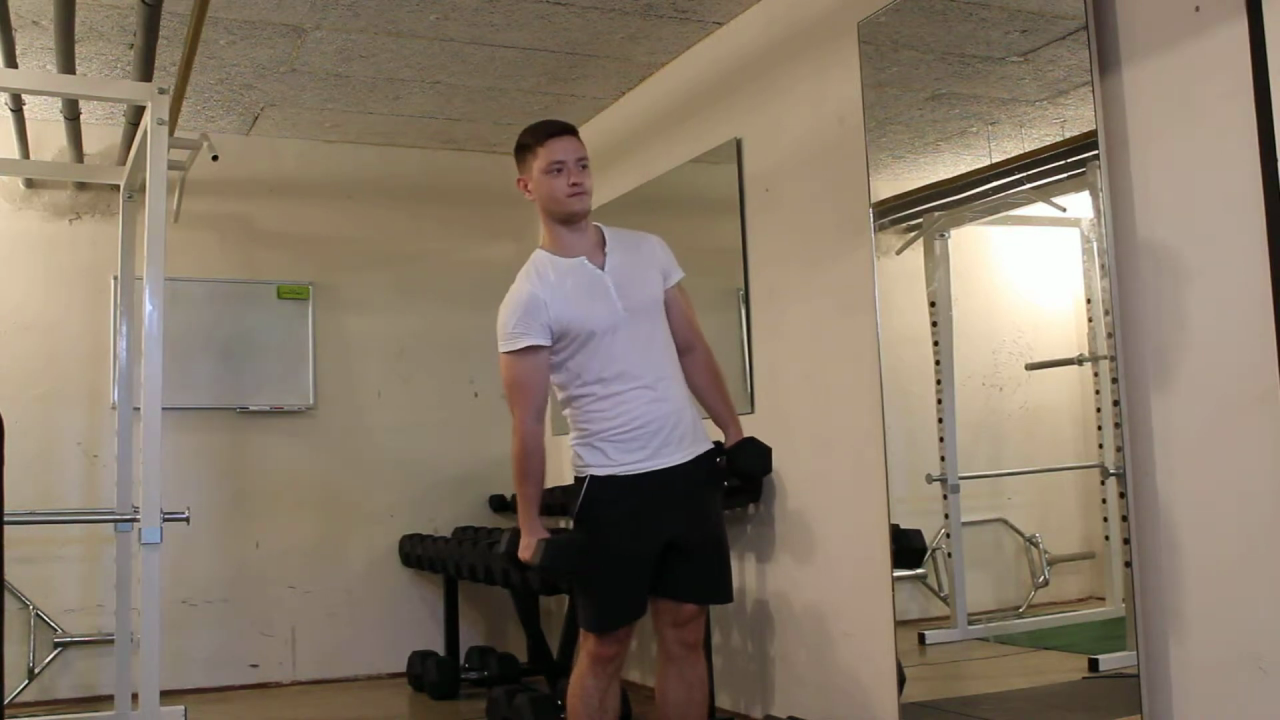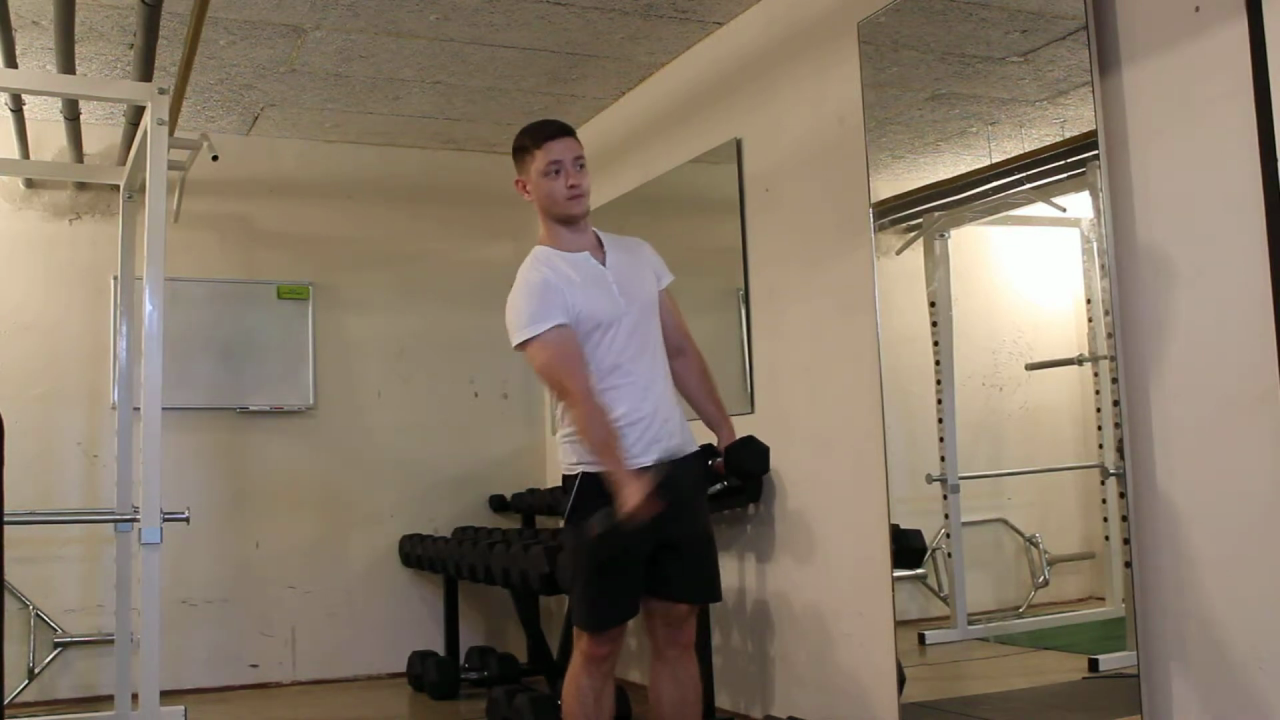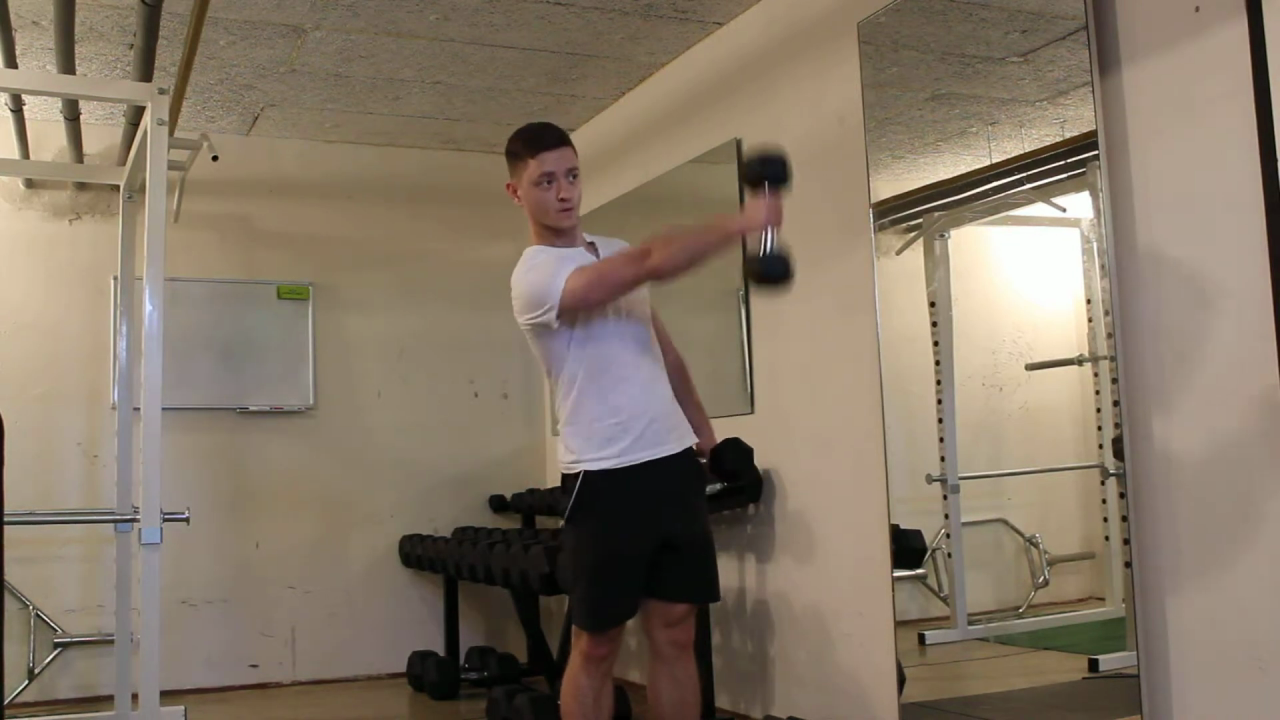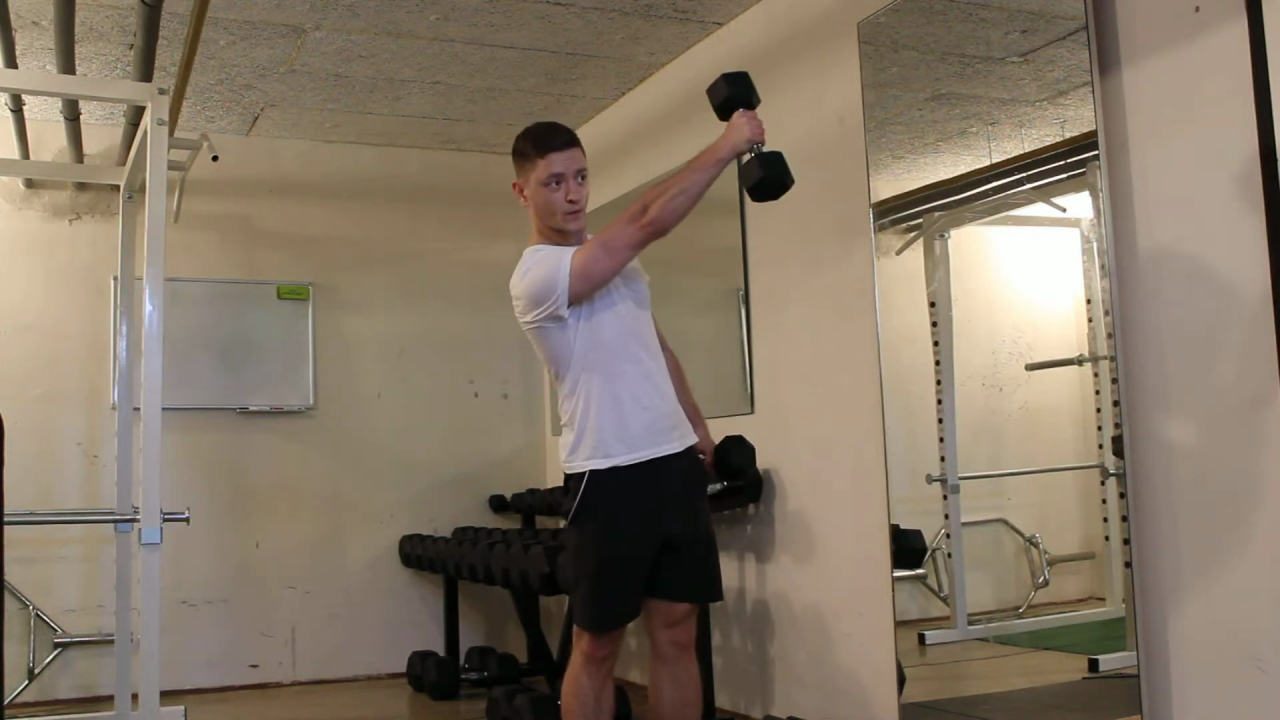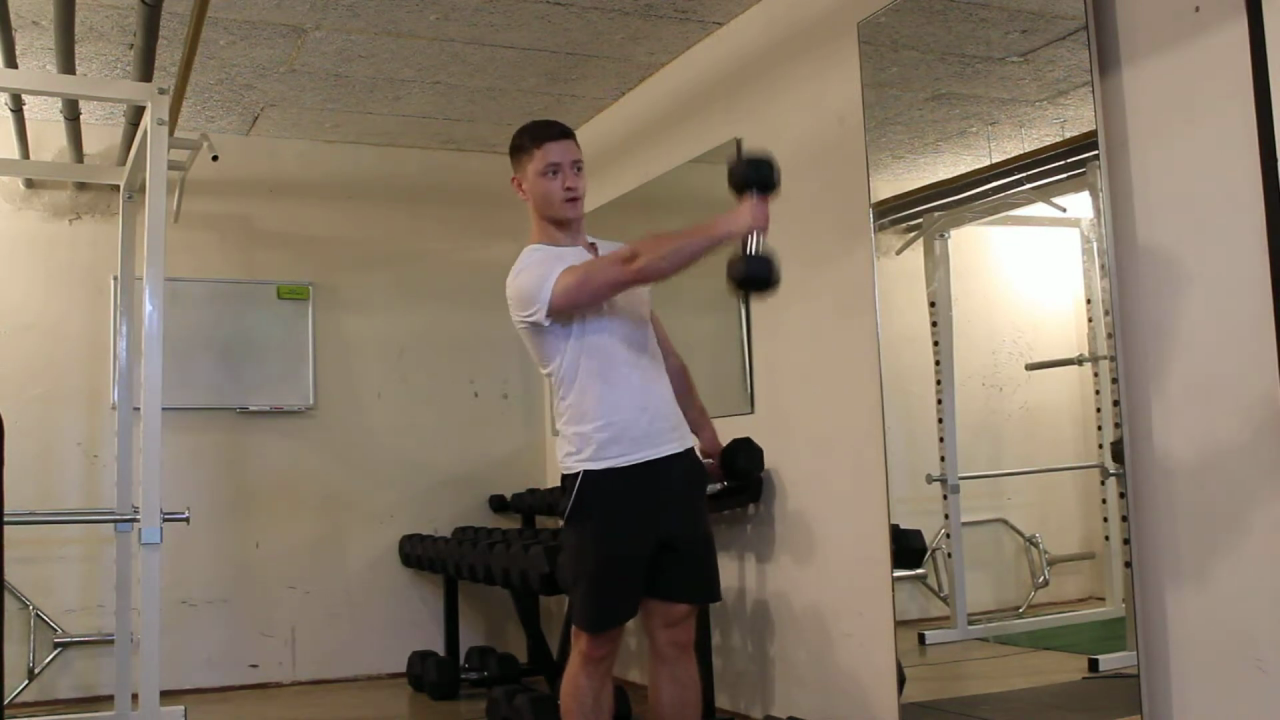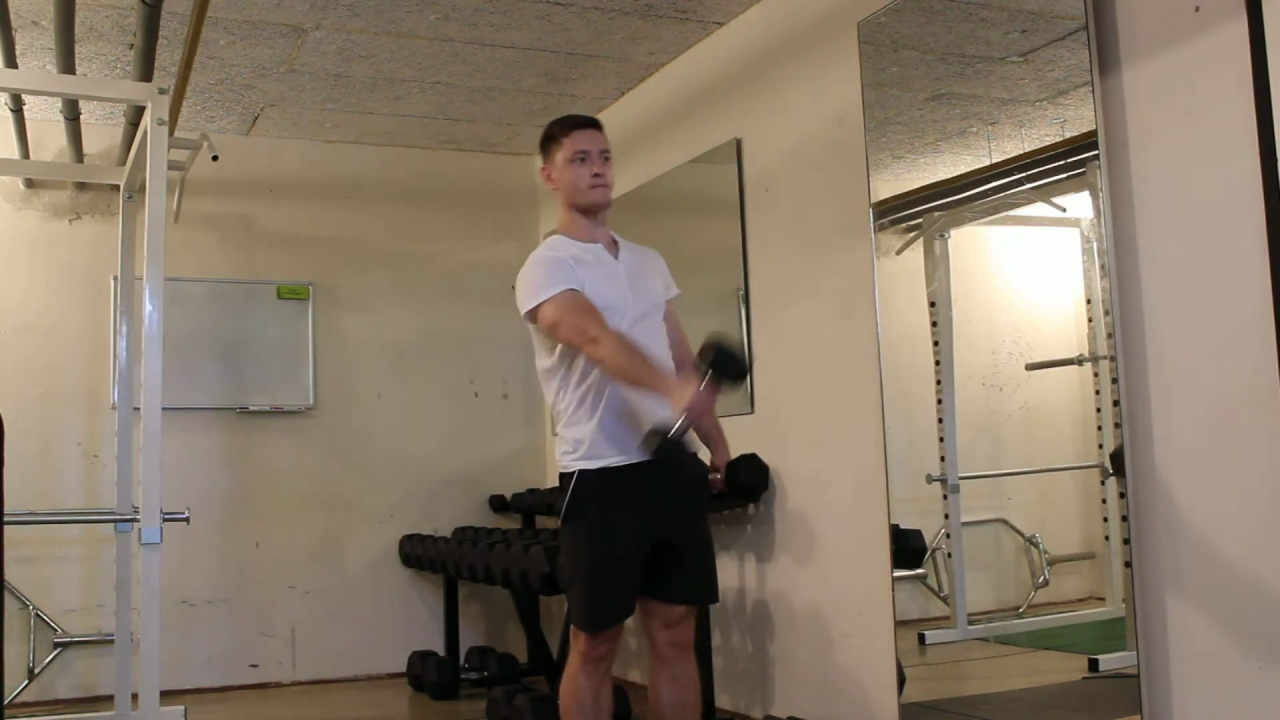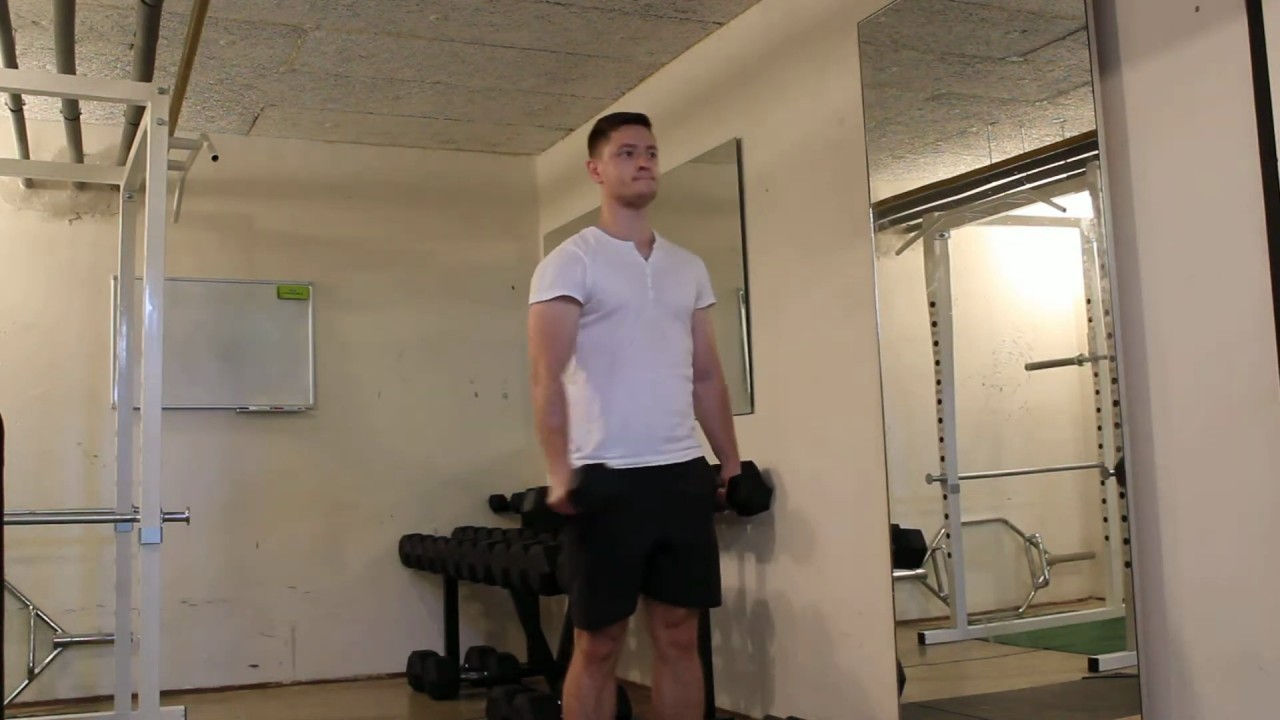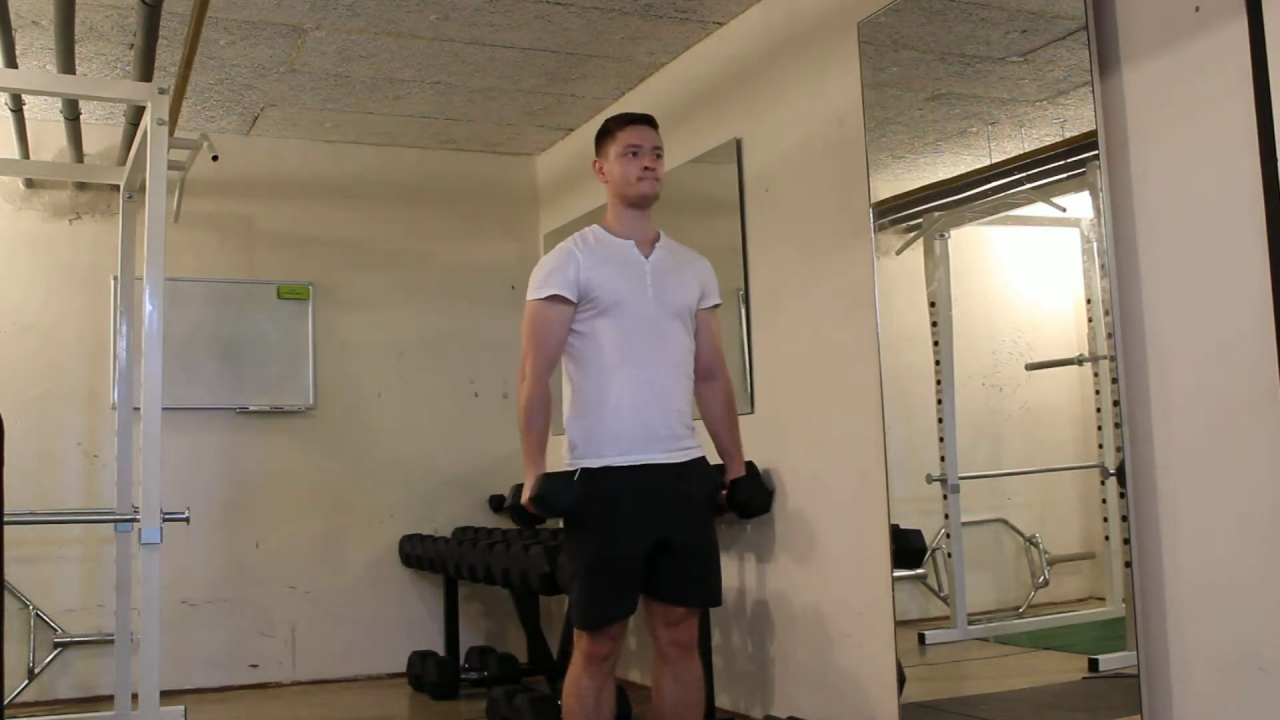
dt=0.3s
person 1, frame 1
left shoulder: (648, 251)
right shoulder: (530, 296)
left elbow: (691, 349)
right elbow: (528, 423)
left wrist: (734, 431)
right wrist: (530, 523)
left hip: (690, 468)
right hip: (614, 485)
left knee: (685, 633)
right knee: (604, 647)
person 1, frame 2
left shoulder: (639, 254)
right shoulder: (536, 287)
left elbow: (681, 351)
right elbow: (579, 393)
left wrist: (726, 429)
right wrist: (623, 480)
left hip: (678, 467)
right hip: (604, 481)
left knee: (677, 633)
right knee: (597, 646)
person 1, frame 3
left shoulder: (617, 254)
right shoulder: (538, 278)
right elbow: (649, 263)
left wrist: (704, 429)
right wrist: (738, 224)
left hip: (672, 463)
right hip: (606, 478)
left knee: (675, 631)
right knee: (597, 644)
person 1, frame 4
left shoulder: (614, 255)
right shoulder: (538, 276)
right elbow: (648, 219)
left wrist: (700, 430)
right wrist: (727, 145)
left hip: (674, 463)
right hip: (609, 479)
left knee: (676, 631)
right knee: (597, 645)
person 1, frame 5
left shoulder: (613, 260)
right shoulder: (532, 277)
right elbow: (636, 264)
left wrist: (707, 434)
right wrist: (727, 225)
left hip: (673, 465)
right hip: (605, 478)
left knee: (676, 633)
right knee: (595, 645)
person 1, frame 6
left shoulder: (649, 261)
right shoulder: (547, 268)
right elbow: (599, 342)
left wrist: (719, 449)
right wrist: (668, 388)
left hip: (671, 469)
right hip: (603, 474)
left knee: (676, 634)
right knee: (595, 644)
person 1, frame 7
left shoulder: (688, 266)
right shoulder: (571, 262)
right elbow: (547, 375)
left wrist: (731, 461)
right wrist: (559, 471)
left hip: (682, 473)
right hip: (606, 479)
left knee: (679, 636)
right knee: (598, 645)
person 1, frame 8
left shoulder: (694, 268)
right shoulder: (572, 260)
left elbow: (711, 376)
right elbow: (535, 374)
left wrist: (735, 464)
right wrist: (533, 471)
left hip: (683, 474)
right hip: (606, 478)
left knee: (679, 637)
right knee: (598, 645)
